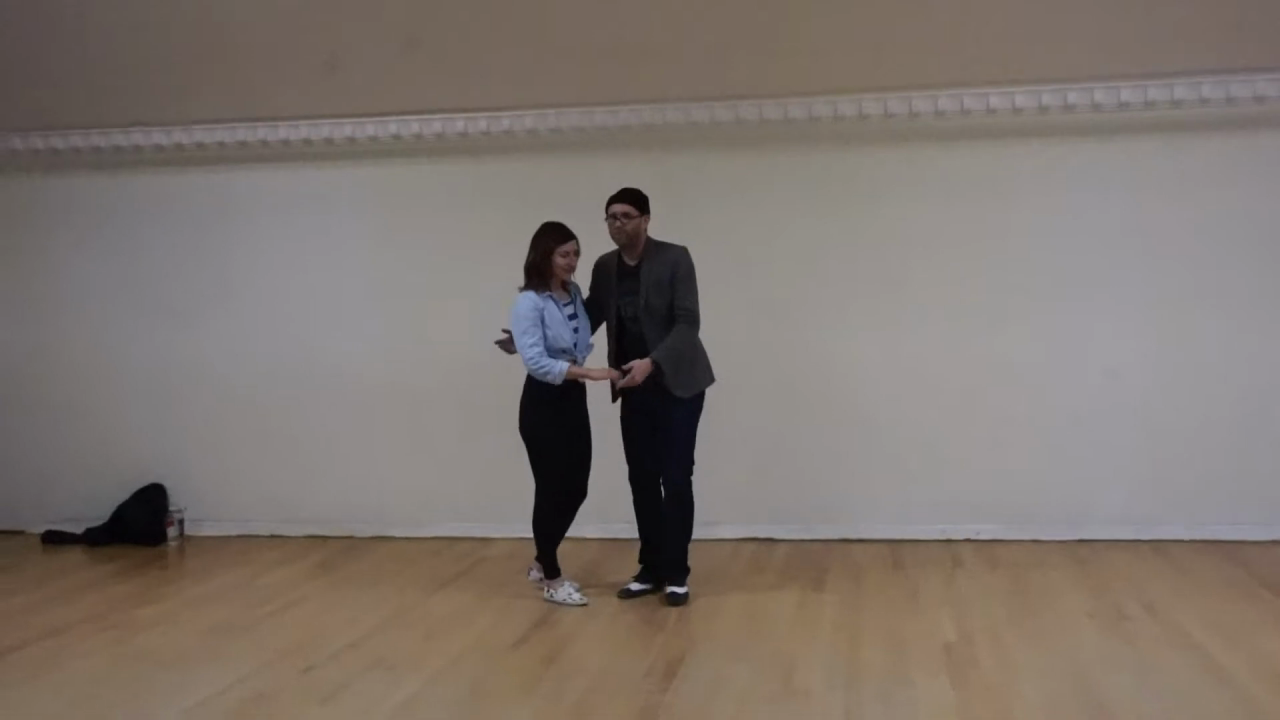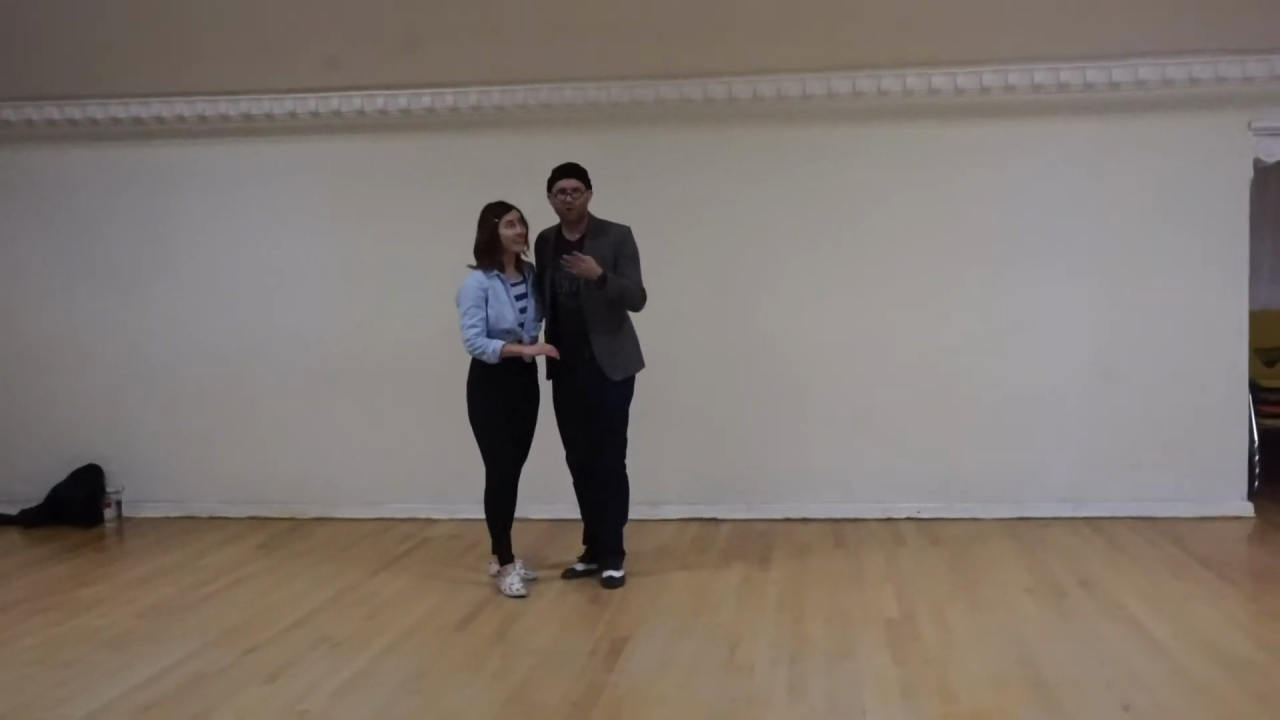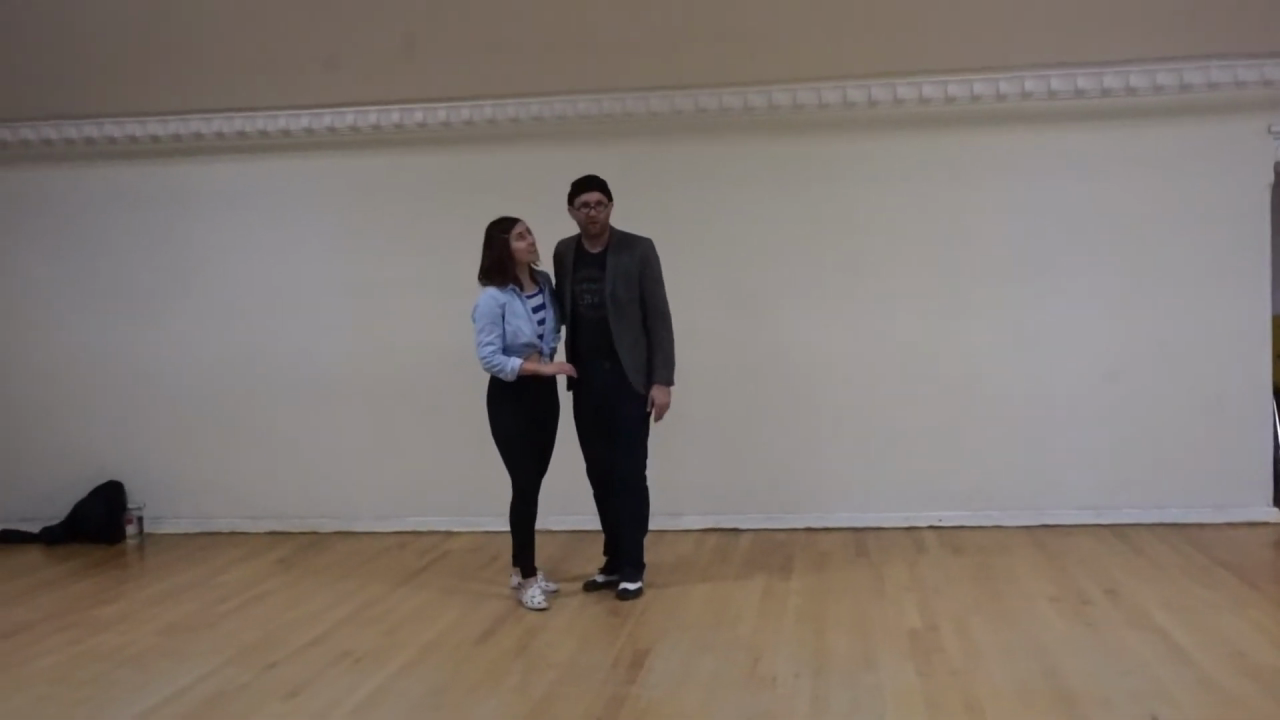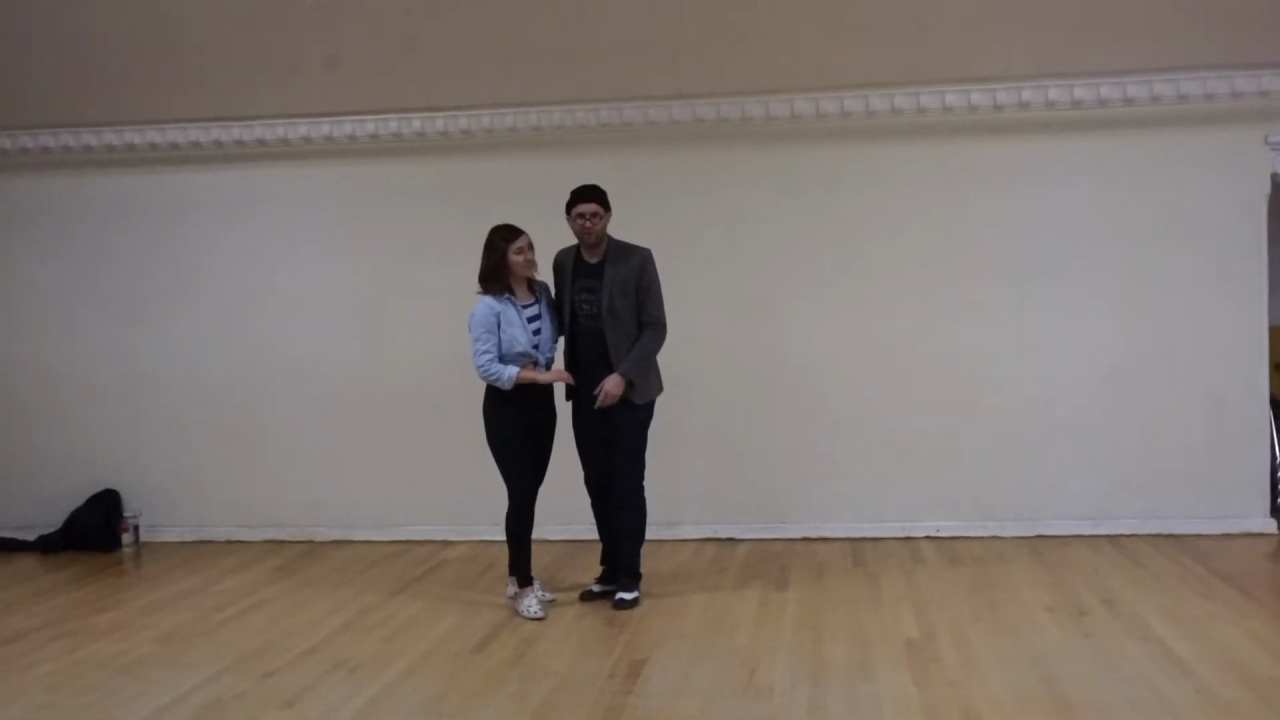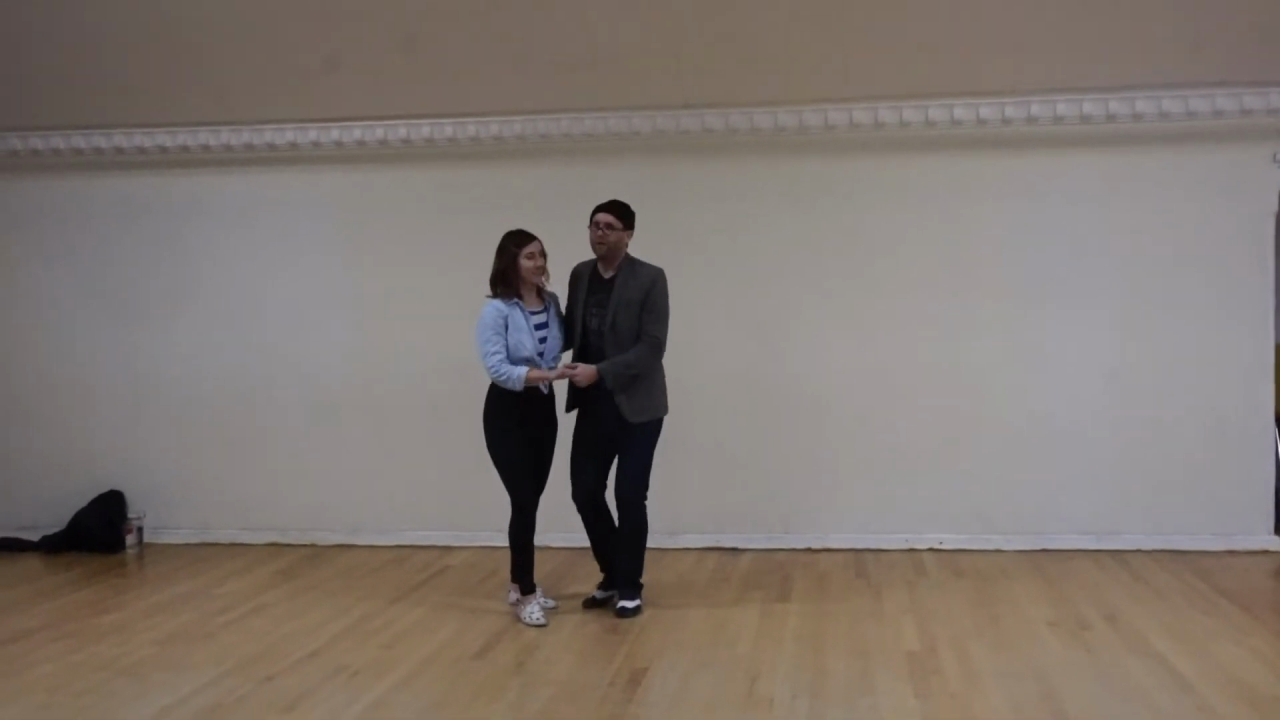
dt=1s
person 1, frame 1
left shoulder: (675, 258)
right shoulder: (605, 266)
left elbow: (688, 322)
right elbow: (589, 319)
left wrist: (652, 361)
left hip: (678, 384)
right hip: (635, 388)
left knee: (675, 476)
right knee: (642, 479)
left ankle: (676, 572)
right ankle: (650, 568)
person 1, frame 2
left shoulder: (617, 237)
right shoulder: (545, 242)
left elbow: (637, 298)
left wrist: (598, 277)
left hip: (609, 365)
right hip: (566, 367)
left knee: (609, 460)
right knee: (580, 462)
left ankle: (612, 555)
right ankle: (593, 549)
person 1, frame 3
left shoulder: (638, 250)
right shoulder: (564, 253)
left elbow: (659, 317)
right elbow: (563, 310)
left wrist: (662, 379)
left hip: (628, 380)
right hip: (586, 381)
left knee: (629, 474)
right knee: (600, 474)
left ankle: (632, 567)
right ankle: (614, 561)
person 1, frame 4
left shoulder: (637, 260)
right shoulder: (563, 262)
left elbow: (655, 328)
left wrist: (623, 376)
left hip: (629, 392)
right hip: (585, 392)
left knee: (627, 484)
right knee: (598, 485)
left ankle: (629, 577)
right ankle: (610, 571)
person 1, frame 5
left shoulder: (650, 278)
right shoulder: (580, 274)
left elbow: (653, 347)
left wrist: (599, 371)
left hip: (638, 407)
right hip: (592, 406)
left knee: (630, 498)
right knee: (585, 494)
left ankle: (628, 587)
right ankle: (610, 578)
person 2, frame 1
left shoulder: (575, 295)
right shoulder: (529, 303)
right elbow: (536, 362)
right wrist: (591, 372)
left hip: (573, 398)
right hip: (543, 403)
left knee: (576, 489)
right knee: (552, 491)
left ankle: (541, 564)
right ankle: (551, 579)
person 2, frame 2
left shoulder: (530, 274)
right shoulder: (477, 282)
right elbow: (474, 341)
left wrist: (533, 347)
right wrist: (523, 348)
left hip: (524, 379)
right hip: (490, 383)
left knee: (514, 470)
right knee: (499, 471)
left ankle: (501, 556)
right ankle: (504, 564)
person 2, frame 3
left shoulder: (545, 283)
right shoulder: (492, 298)
right elbow: (489, 358)
left wrist: (548, 359)
right wrist: (539, 367)
left hip: (544, 393)
right hip: (510, 397)
left knee: (534, 482)
right knee: (525, 484)
left ankle: (522, 568)
right ankle: (526, 577)
person 2, frame 4
left shoulder: (543, 294)
right shoulder: (488, 308)
right elbow: (486, 367)
left wrist: (547, 371)
right wrist: (537, 375)
left hip: (541, 403)
right hip: (506, 407)
left knee: (531, 492)
right knee: (521, 494)
left ankle: (519, 577)
right ankle: (522, 586)
person 2, frame 5
left shoulder: (552, 302)
right shoulder: (496, 311)
right elbow: (497, 369)
right wrist: (545, 373)
left hip: (543, 406)
right hip: (507, 410)
left knee: (532, 500)
right knee: (523, 500)
left ankle: (520, 585)
right ankle: (526, 595)
